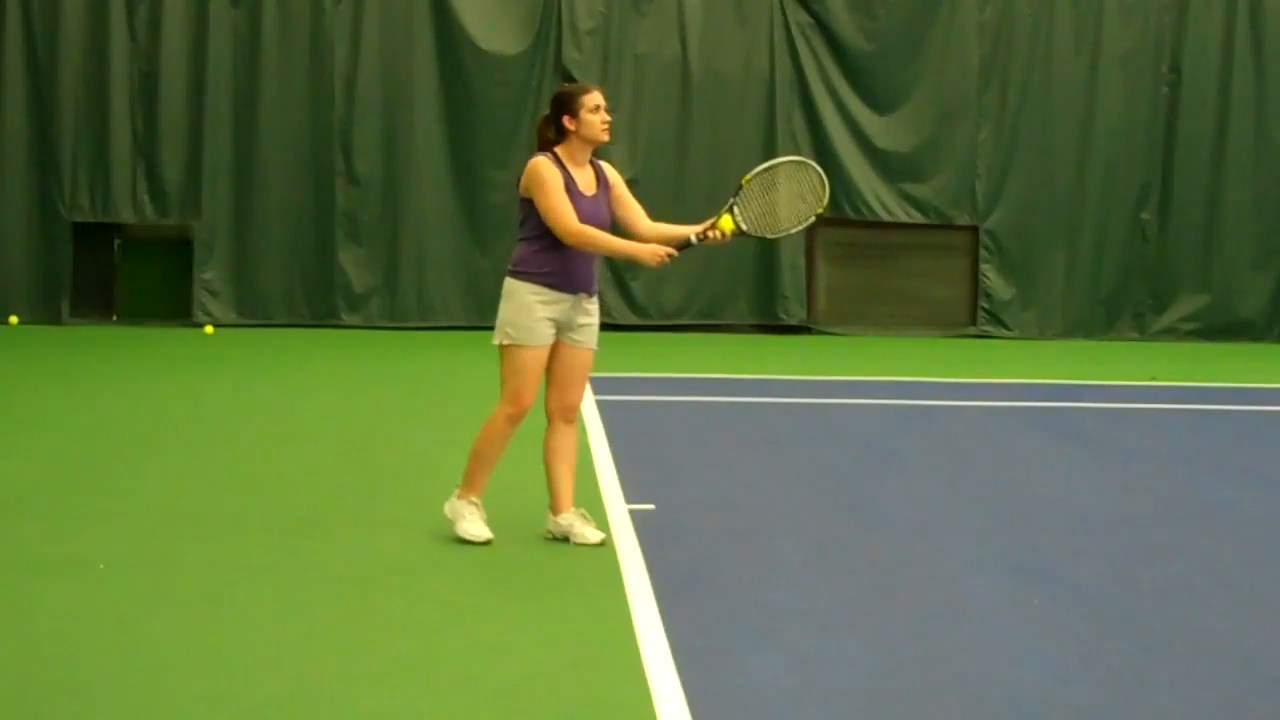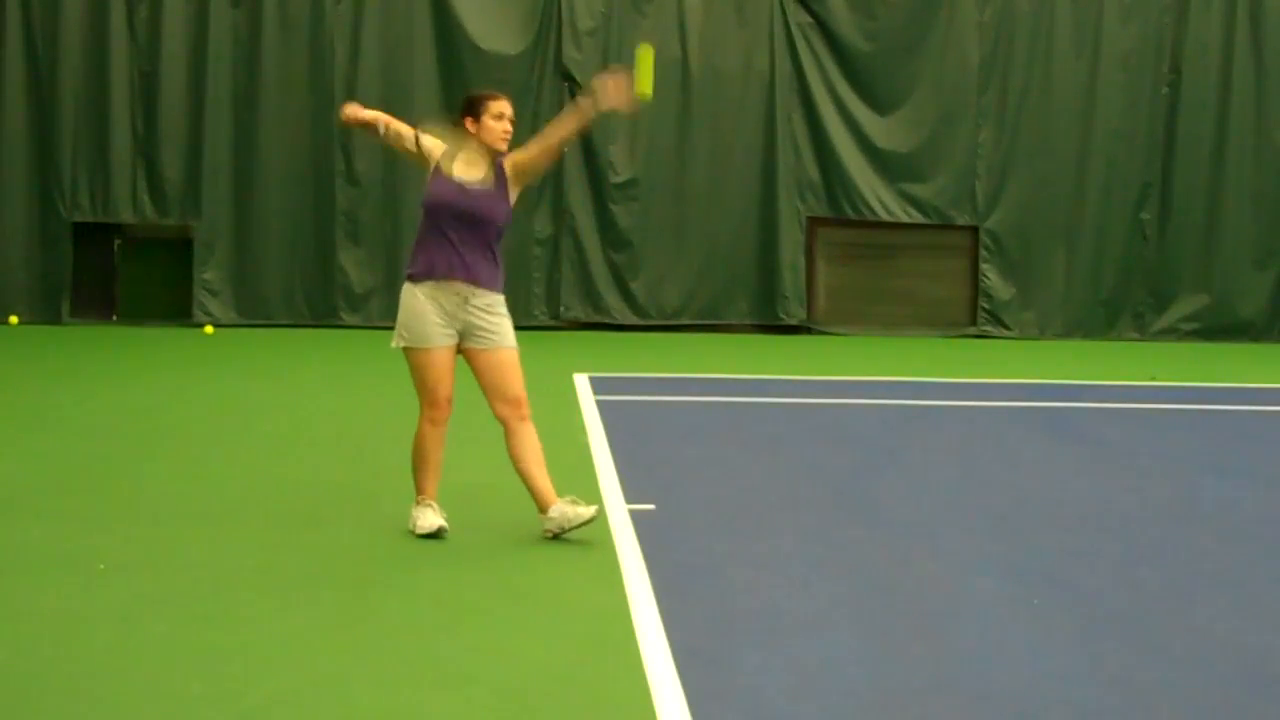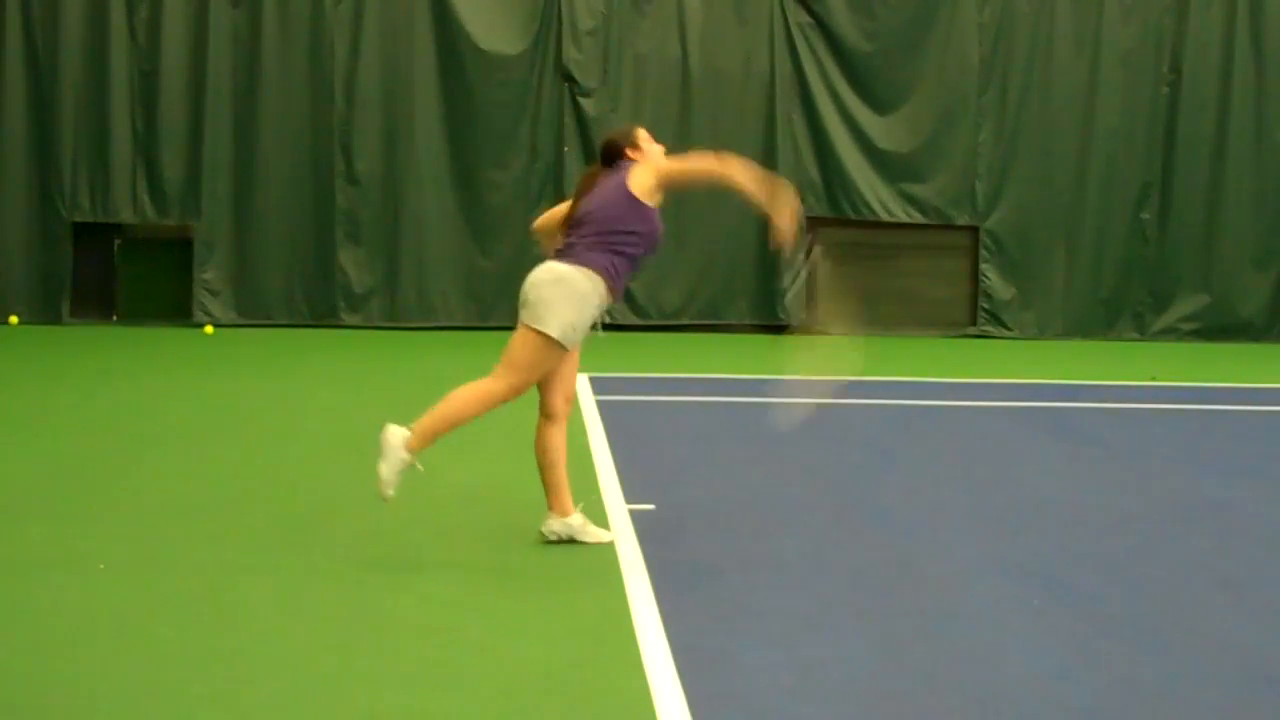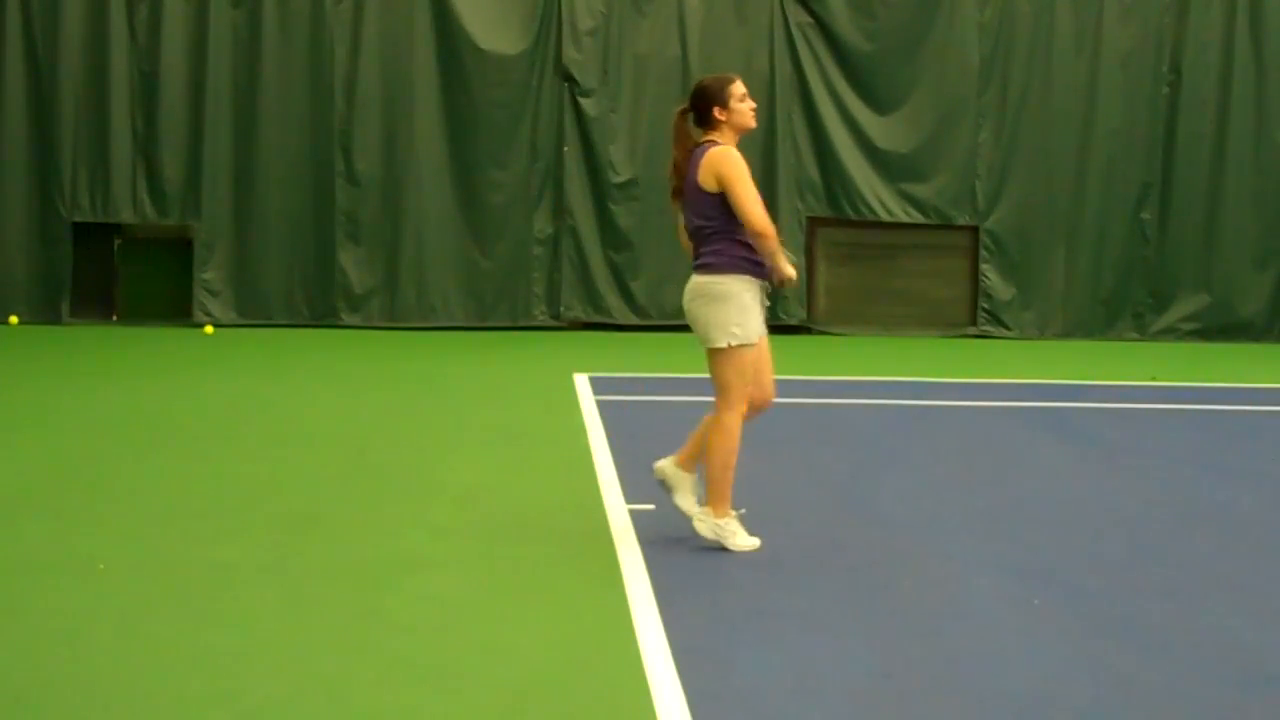
dt=1s
person 1, frame 1
left shoulder: (606, 174)
right shoulder: (542, 168)
left elbow: (643, 226)
right elbow: (571, 233)
left wrist: (699, 231)
right wrist: (636, 252)
left hip: (581, 303)
right hip: (533, 296)
left knee: (565, 412)
right knee: (515, 406)
left ankle: (563, 513)
right ankle: (465, 500)
person 1, frame 2
left shoulder: (513, 172)
right shoulder: (439, 154)
left elbow: (552, 142)
right elbow: (386, 128)
left wrist: (590, 107)
right wrist: (361, 115)
left hip: (484, 304)
right hip: (428, 298)
left knee: (514, 408)
right knee: (436, 408)
left ankle: (553, 509)
right ankle: (425, 505)
person 1, frame 3
left shoulder: (602, 187)
right shoulder: (645, 175)
left elbow: (542, 227)
right elbow: (722, 166)
right wrist: (775, 197)
left hip: (557, 281)
right hip: (573, 291)
left knee: (556, 409)
right knee: (503, 384)
left ankle: (562, 514)
right ankle: (407, 442)
person 1, frame 4
left shoulder: (699, 160)
right shoulder: (722, 156)
left elbow: (692, 235)
right elbow: (759, 226)
right wrist: (782, 265)
left hip: (739, 291)
right hip: (725, 291)
left knee: (758, 397)
right knee: (736, 404)
left ankle: (680, 465)
right ankle: (718, 515)
